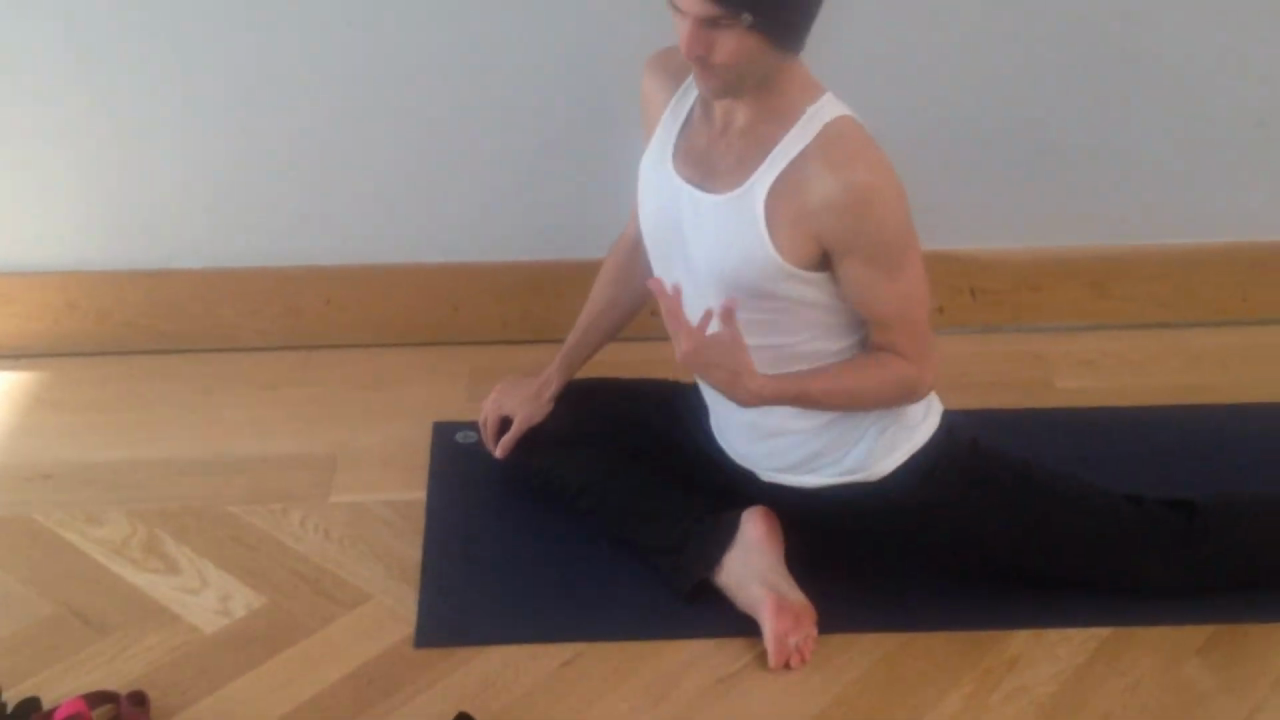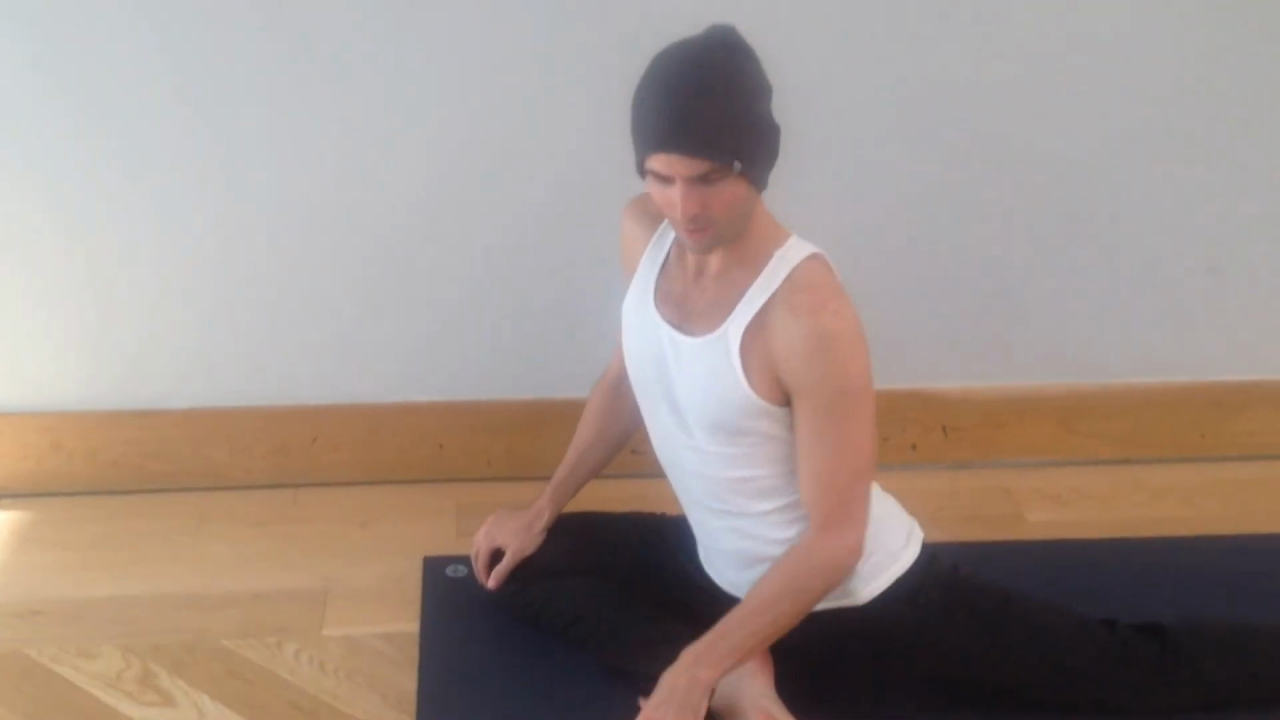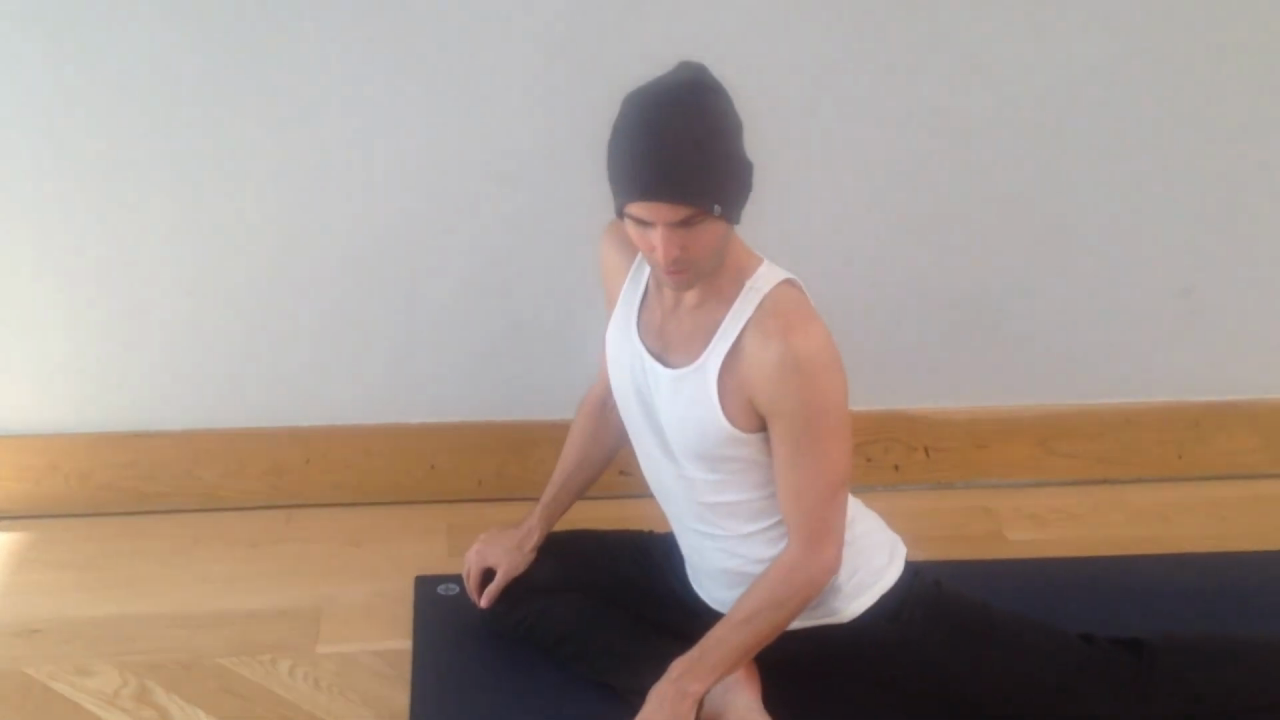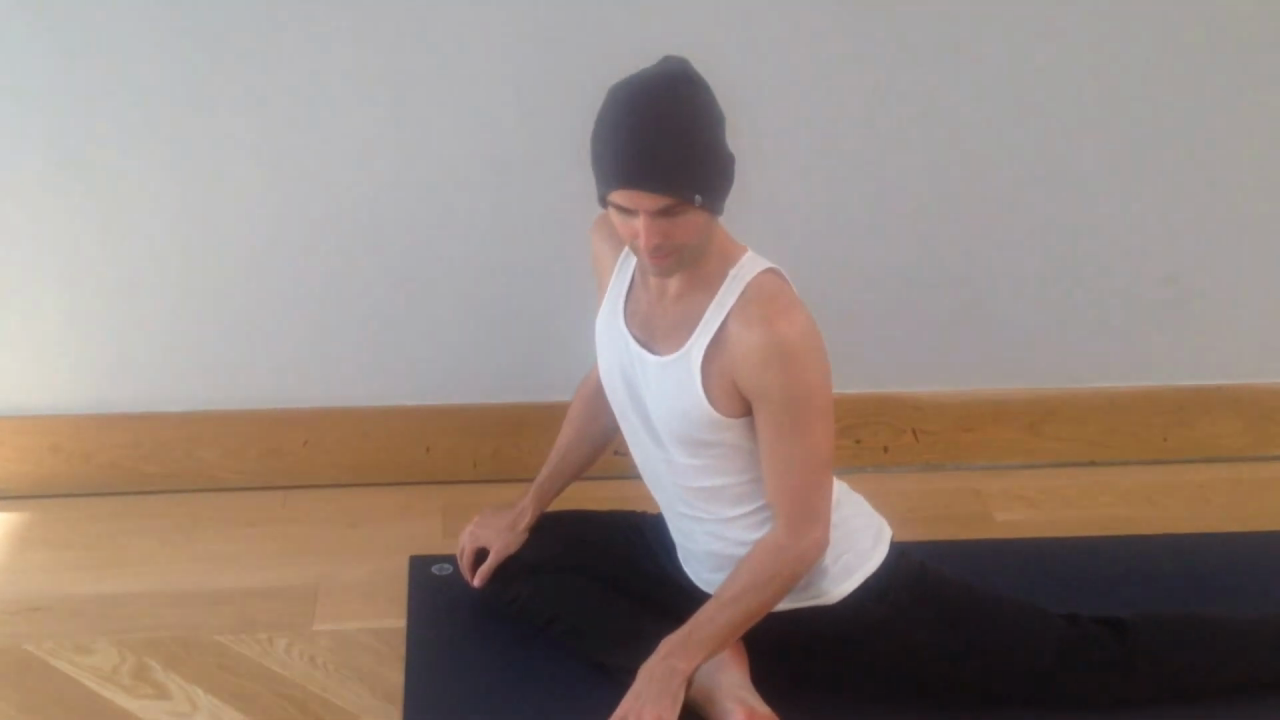
dt=0.7s
person 1, frame 1
left shoulder: (840, 175)
right shoulder: (667, 86)
left elbow: (909, 368)
right elbow: (647, 240)
left wrist: (756, 388)
right wrist: (555, 374)
left hip: (875, 472)
right hip: (735, 444)
left knee: (1143, 545)
right knee: (535, 436)
right ankle: (726, 551)
person 1, frame 2
left shoulder: (809, 316)
right shoulder: (642, 230)
left elbow: (833, 542)
right elbow: (631, 375)
right wrist: (544, 505)
left hip: (862, 598)
right hip: (724, 570)
right knee: (523, 565)
person 1, frame 3
left shoulder: (784, 340)
right shoulder: (622, 258)
left elbow: (814, 557)
right elbow: (613, 394)
right wrist: (534, 525)
left hip: (846, 614)
right hip: (713, 582)
right knee: (513, 582)
person 1, frame 4
left shoulder: (766, 328)
right shoulder: (611, 248)
left elbow: (800, 540)
right elbow: (609, 384)
right wrist: (526, 506)
left hip: (830, 594)
right hip: (701, 564)
right knee: (509, 560)
